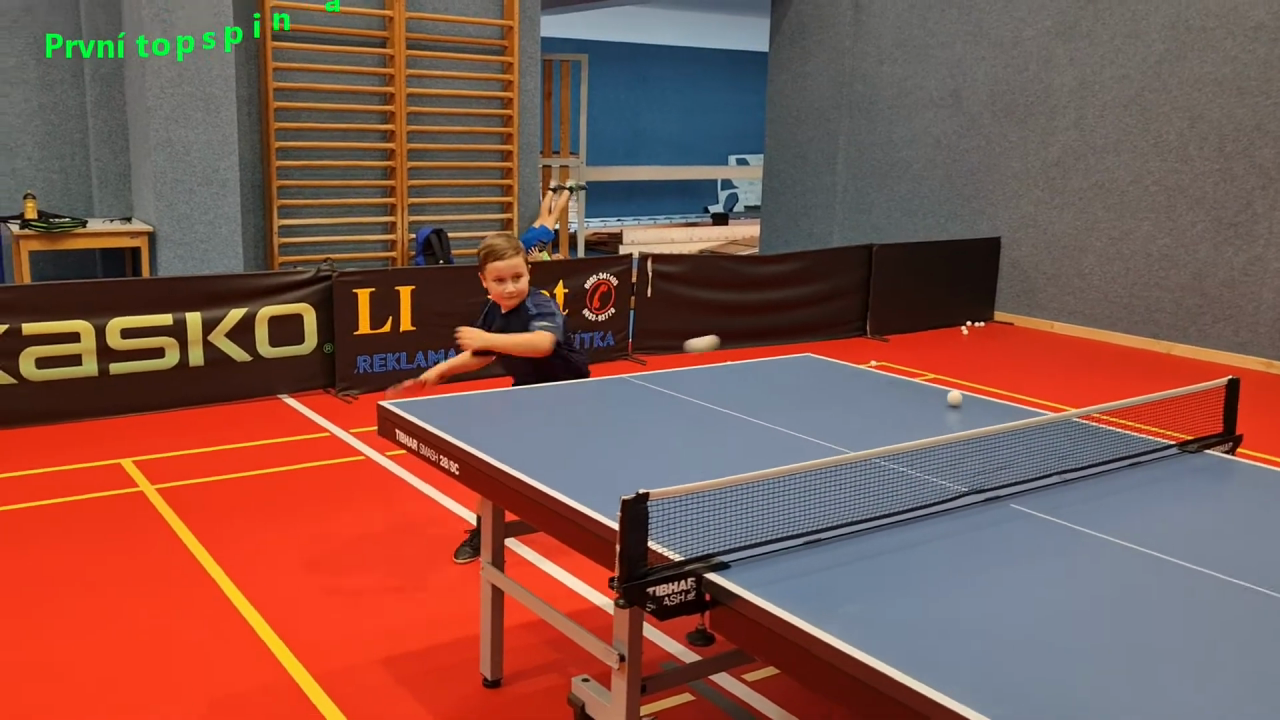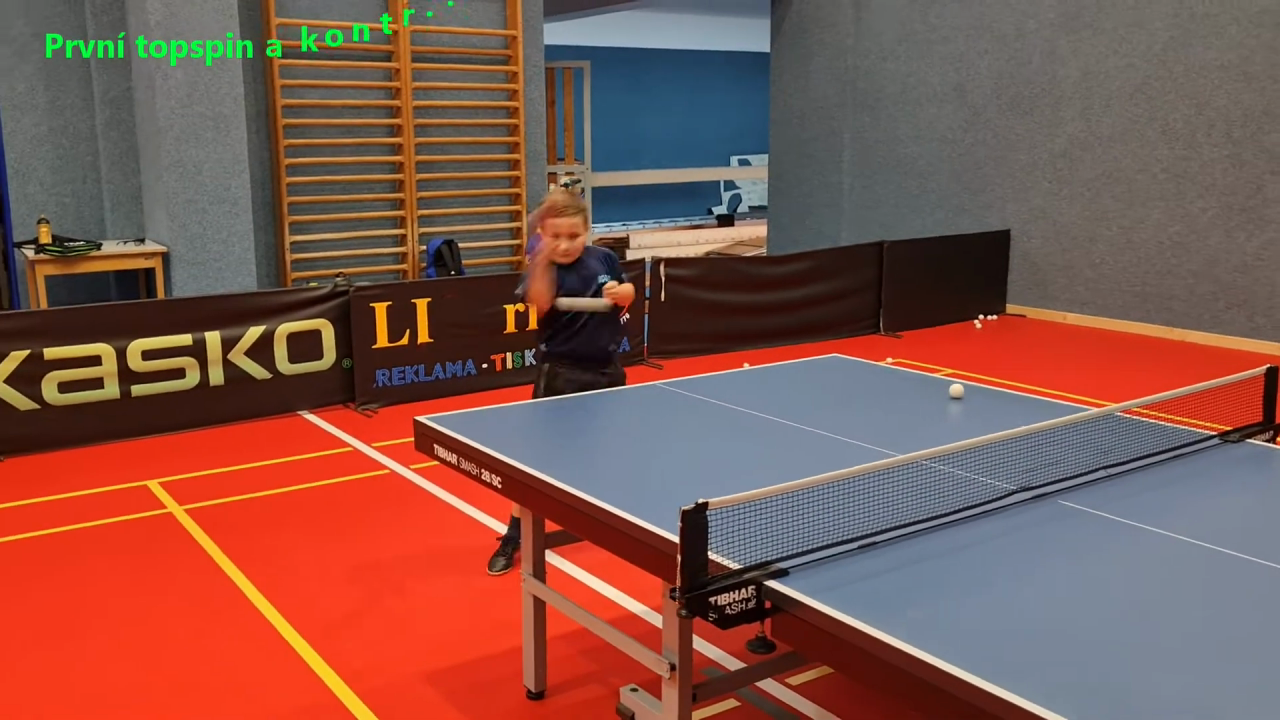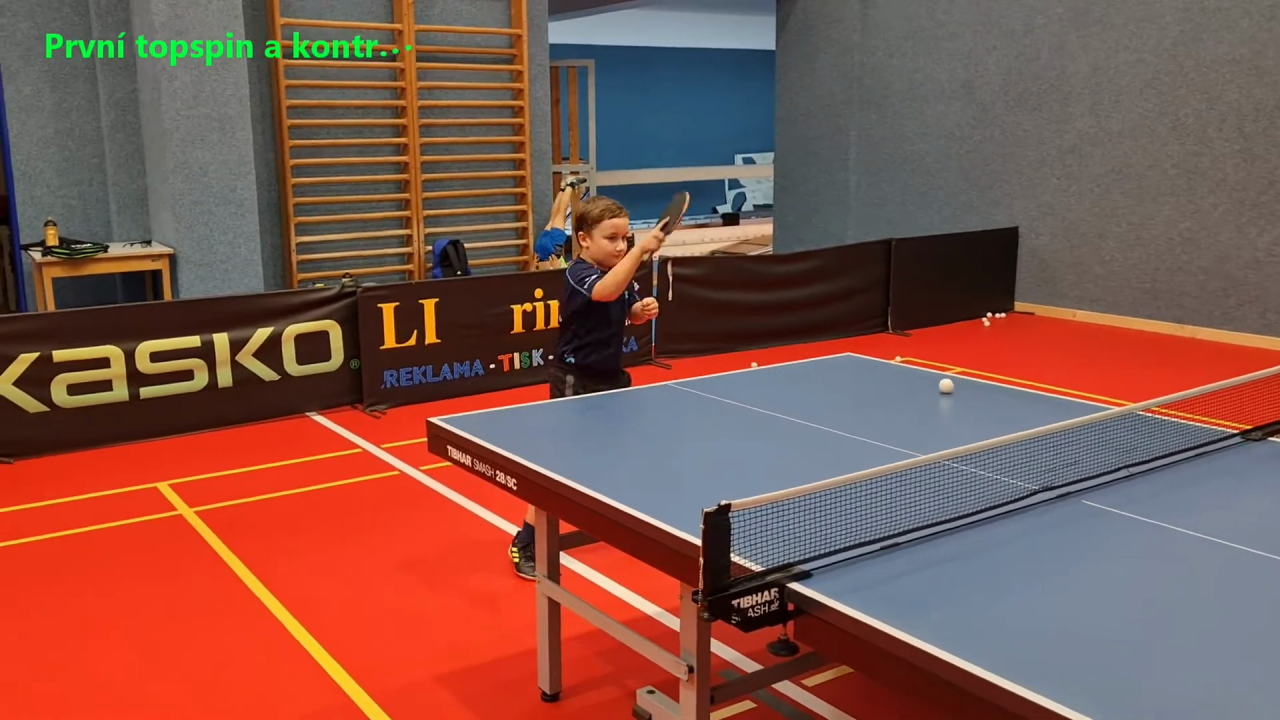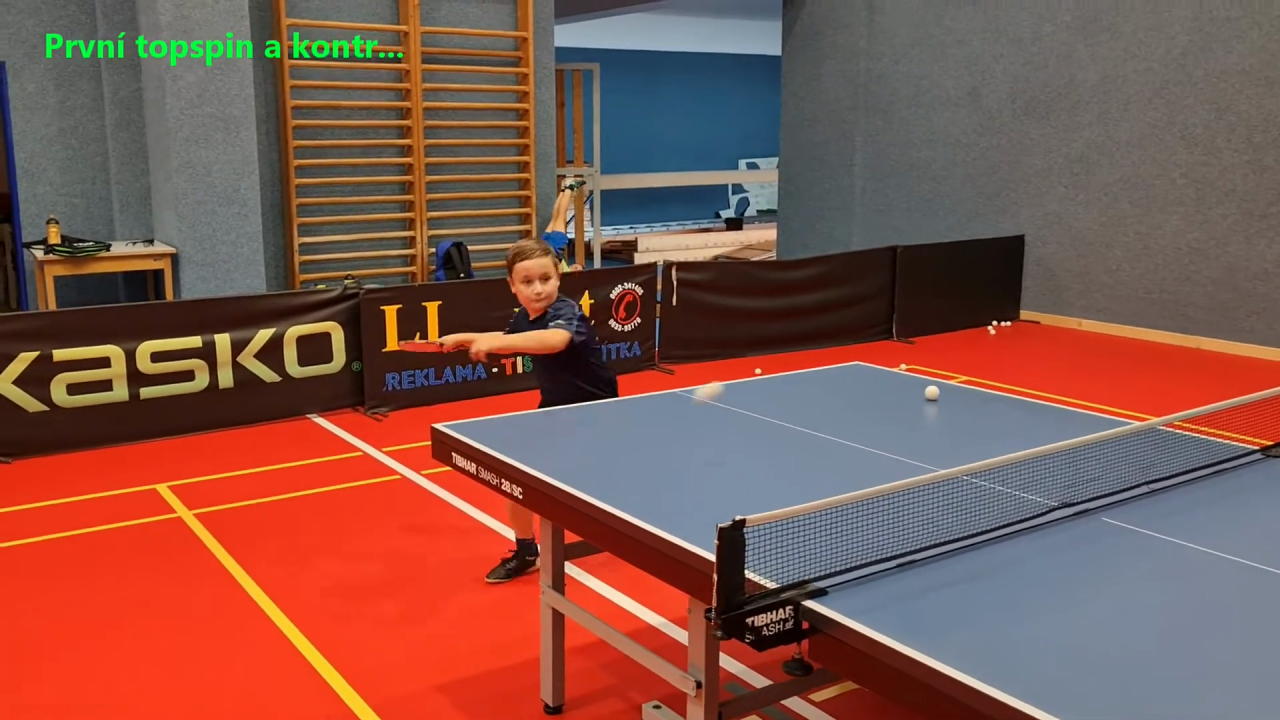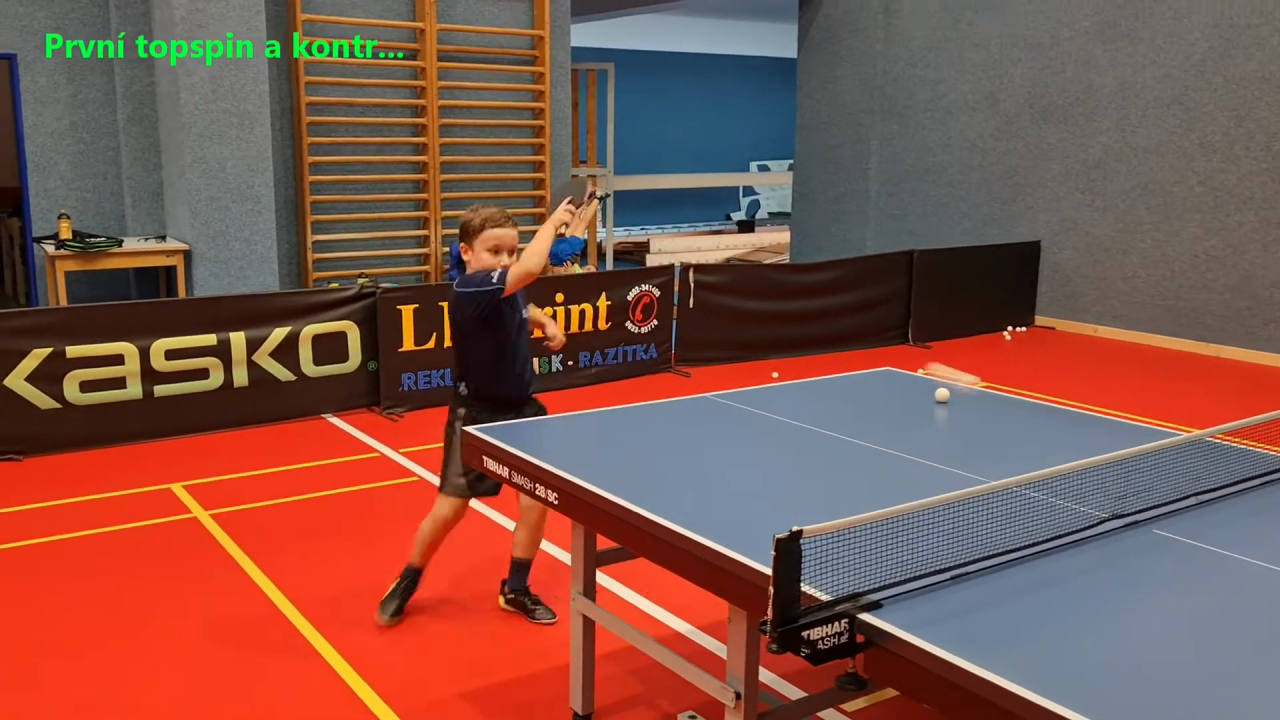
dt=0.4s
person 1, frame 1
left shoulder: (539, 304)
right shoulder: (493, 312)
left elbow: (543, 344)
right elbow: (483, 356)
left wrist: (490, 339)
right wrist: (441, 370)
right ankle: (485, 529)
person 1, frame 2
left shoulder: (604, 259)
right shoulder: (541, 266)
left elbow: (626, 292)
right elbow: (539, 307)
left wrist: (624, 295)
right wrist: (540, 261)
left hip: (604, 372)
right hip: (559, 373)
right ankle: (513, 537)
person 1, frame 3
left shoulder: (620, 272)
right shoulder: (579, 275)
left elbow: (622, 313)
right elbow: (607, 292)
left wrist: (642, 310)
right wrist: (639, 254)
left hip: (612, 379)
right hip: (574, 381)
right ankle: (526, 539)
person 1, frame 4
left shoulder: (565, 312)
right shoulder: (523, 319)
left elbow: (556, 340)
left wrist: (495, 338)
right wrist: (467, 338)
right hip: (557, 410)
right ankle: (526, 553)
person 1, frame 5
left shoulder: (501, 287)
right shoulder: (468, 291)
right elbow: (522, 274)
left wrist: (539, 319)
right wrist: (552, 223)
left hip: (517, 410)
right hip: (475, 414)
left knee: (536, 498)
right knee: (449, 508)
left ankle: (516, 589)
right ankle: (407, 582)
